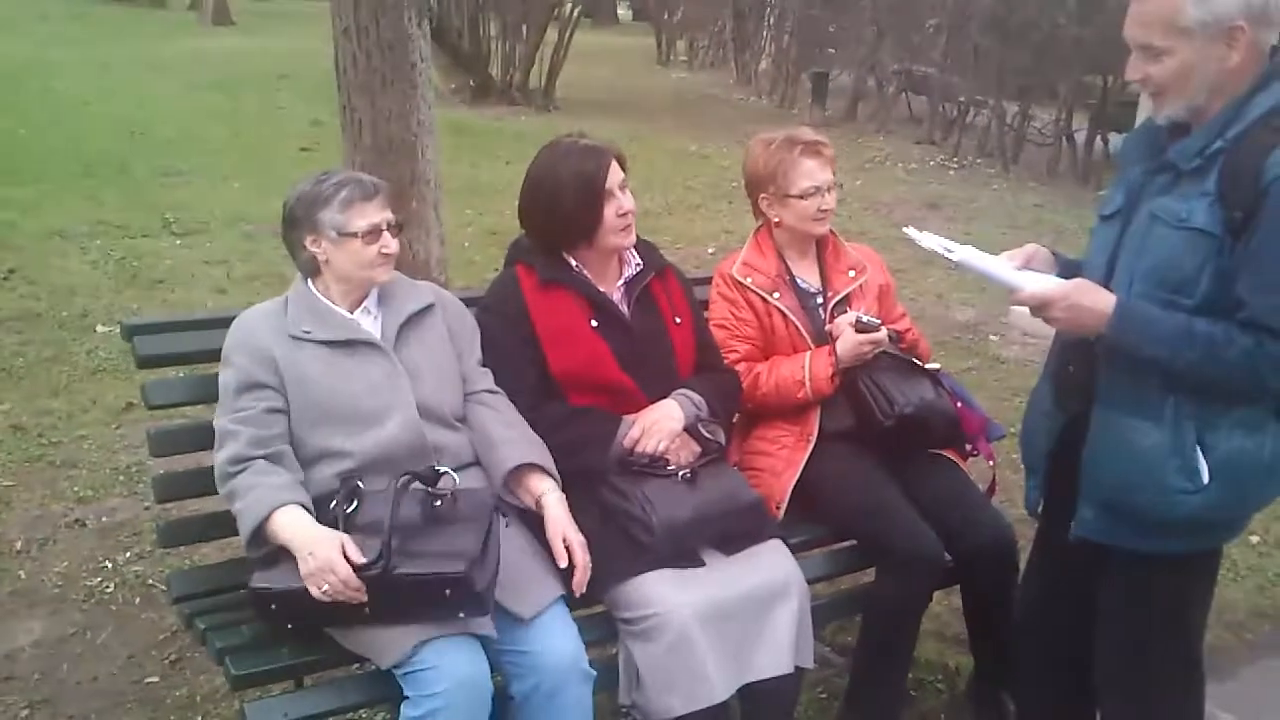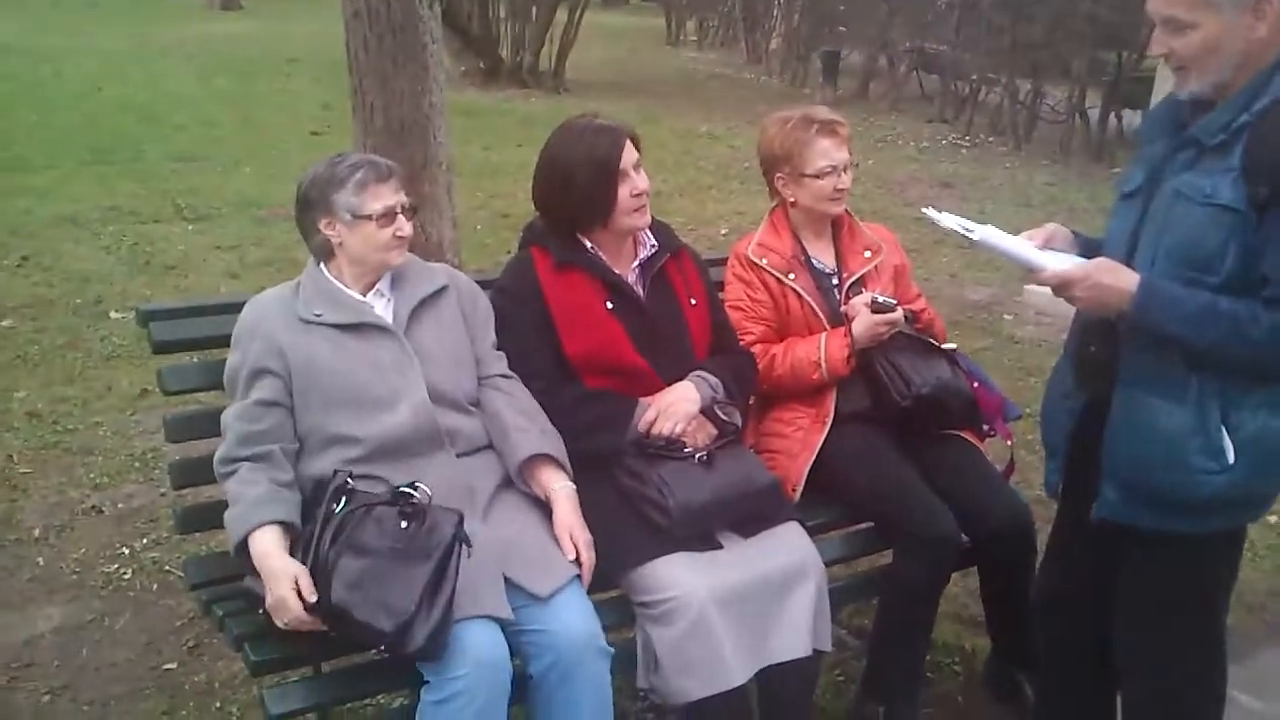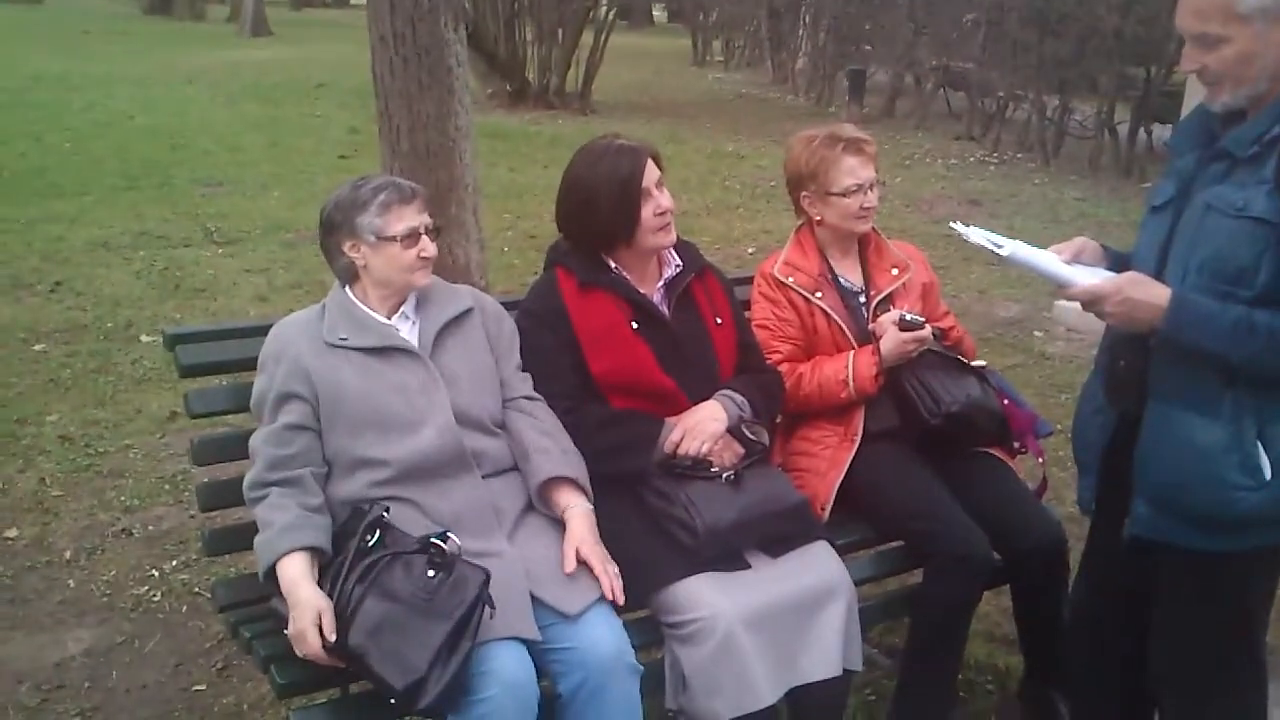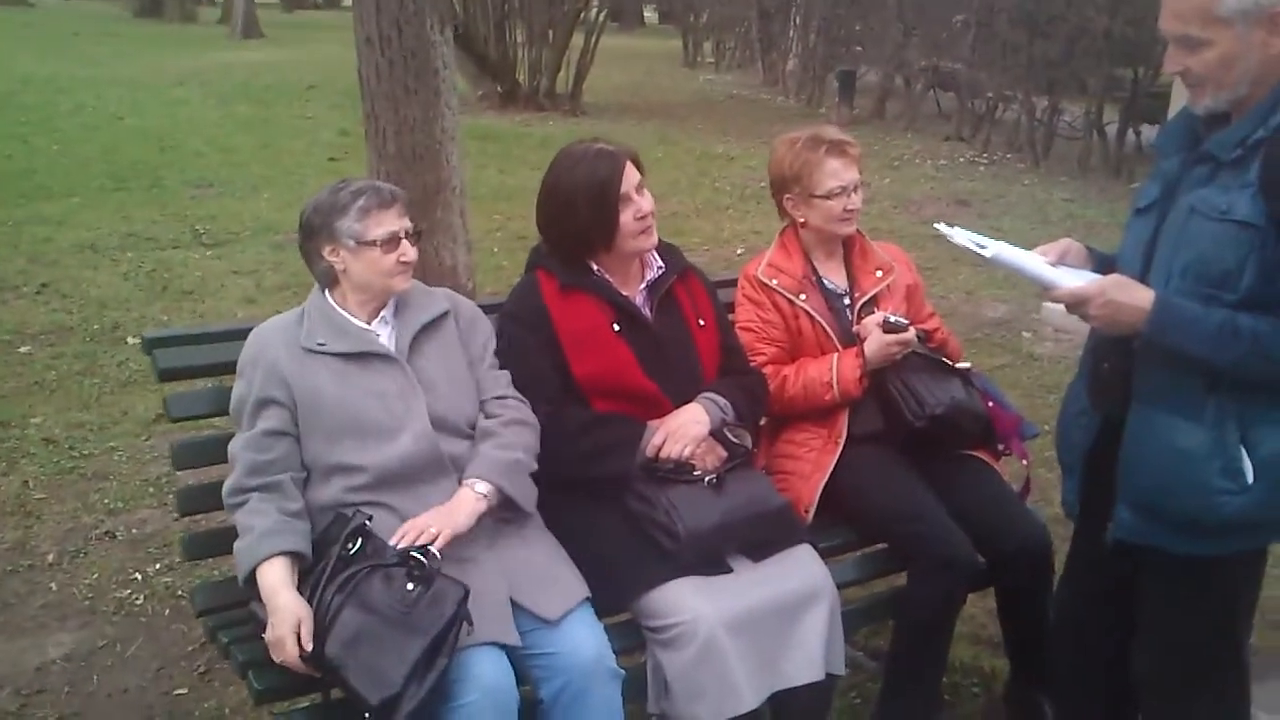
dt=0.5s
person 1, frame 1
right shoulder: (1159, 141)
left wrist: (1116, 320)
right wrist: (1062, 270)
left hip: (1167, 482)
right hip: (1087, 451)
right knee: (1046, 646)
person 1, frame 2
right shoulder: (1177, 119)
left wrist: (1140, 300)
right wrist: (1080, 250)
left hip: (1190, 461)
right hip: (1105, 433)
right knee: (1066, 626)
person 1, frame 3
right shoulder: (1205, 132)
left wrist: (1172, 312)
right wrist: (1109, 262)
left hip: (1222, 477)
right hip: (1138, 453)
right knee: (1099, 652)
person 1, frame 4
right shoulder: (1193, 134)
left wrist: (1154, 316)
right wrist: (1095, 265)
left hip: (1208, 482)
right hip: (1122, 453)
right knee: (1084, 648)
person 2, frame 1
left shoulder: (863, 263)
right shoulder: (738, 281)
left elbow: (912, 346)
right elbow: (739, 384)
left wrist: (879, 344)
right wrist: (832, 360)
right hip: (804, 441)
left knee: (991, 539)
right knee: (915, 551)
person 2, frame 2
left shoulder: (879, 243)
right shoulder: (753, 260)
left elbow: (927, 325)
right elbow: (755, 366)
left wrist: (896, 325)
right wrist: (848, 340)
right hip: (818, 422)
left knee: (1009, 520)
right knee: (932, 531)
left ankle: (1016, 665)
person 2, frame 3
left shoulder: (907, 261)
right shoulder: (779, 280)
left elbow: (956, 344)
right elbow: (781, 385)
left wrist: (923, 344)
right wrist: (876, 359)
right hip: (849, 440)
left knee: (1041, 538)
right knee: (963, 550)
person 2, frame 4
left shoulder: (891, 262)
right shoulder: (764, 283)
left elbow: (940, 343)
right elbow: (767, 387)
left wrist: (908, 345)
right wrist: (860, 361)
right hip: (831, 442)
left knee: (1026, 541)
right knee: (948, 554)
person 3, frame 1
left shoulder: (659, 276)
right shoulder: (514, 298)
left elbow: (721, 379)
right elbow: (521, 419)
left wrist: (681, 406)
right wrist: (626, 433)
left hip: (683, 476)
right hip: (588, 486)
left knee: (779, 580)
right knee: (672, 608)
person 3, frame 2
left shoulder: (675, 258)
right shoulder: (528, 281)
left elbow: (738, 360)
right elbow: (537, 404)
left wrist: (698, 386)
right wrist: (643, 415)
left hip: (700, 455)
right hip: (603, 468)
left knee: (797, 562)
right knee: (689, 593)
person 3, frame 3
left shoulder: (699, 277)
right shoulder: (554, 302)
left elbow: (764, 379)
right elbow: (562, 425)
left wrist: (724, 406)
right wrist: (668, 435)
left hip: (725, 478)
right hip: (628, 489)
left knee: (826, 580)
right knee: (715, 612)
person 3, frame 4
left shoulder: (683, 280)
right shoulder: (535, 306)
left elbow: (748, 381)
right elbow: (543, 432)
left wrist: (707, 409)
right wrist: (651, 438)
left hip: (707, 479)
right hip: (606, 494)
left knee: (809, 584)
right knee: (697, 617)
person 4, frame 1
left shoulder: (437, 307)
right shoulder: (260, 336)
left elbow: (486, 407)
right elbow: (254, 461)
left wrist: (547, 496)
right wrist: (302, 535)
right hip: (361, 545)
left knee: (560, 660)
person 4, frame 2
left shoulder: (452, 290)
right shoulder: (271, 321)
left elbow: (500, 392)
right elbow: (256, 457)
left wrist: (559, 490)
right wrist: (272, 558)
left hip: (490, 498)
left knee: (576, 638)
right knee: (475, 658)
person 4, frame 3
left shoulder: (476, 311)
right shoulder: (297, 344)
left elbow: (526, 412)
right elbow: (286, 481)
left wrist: (575, 510)
right wrist: (299, 585)
left hip: (518, 521)
left knee: (605, 655)
person 4, frame 4
left shoulder: (454, 314)
right shoulder: (276, 349)
left elbow: (508, 415)
right elbow: (265, 487)
left wrist: (469, 501)
right wrist: (279, 593)
left hip: (493, 527)
left knee: (586, 661)
